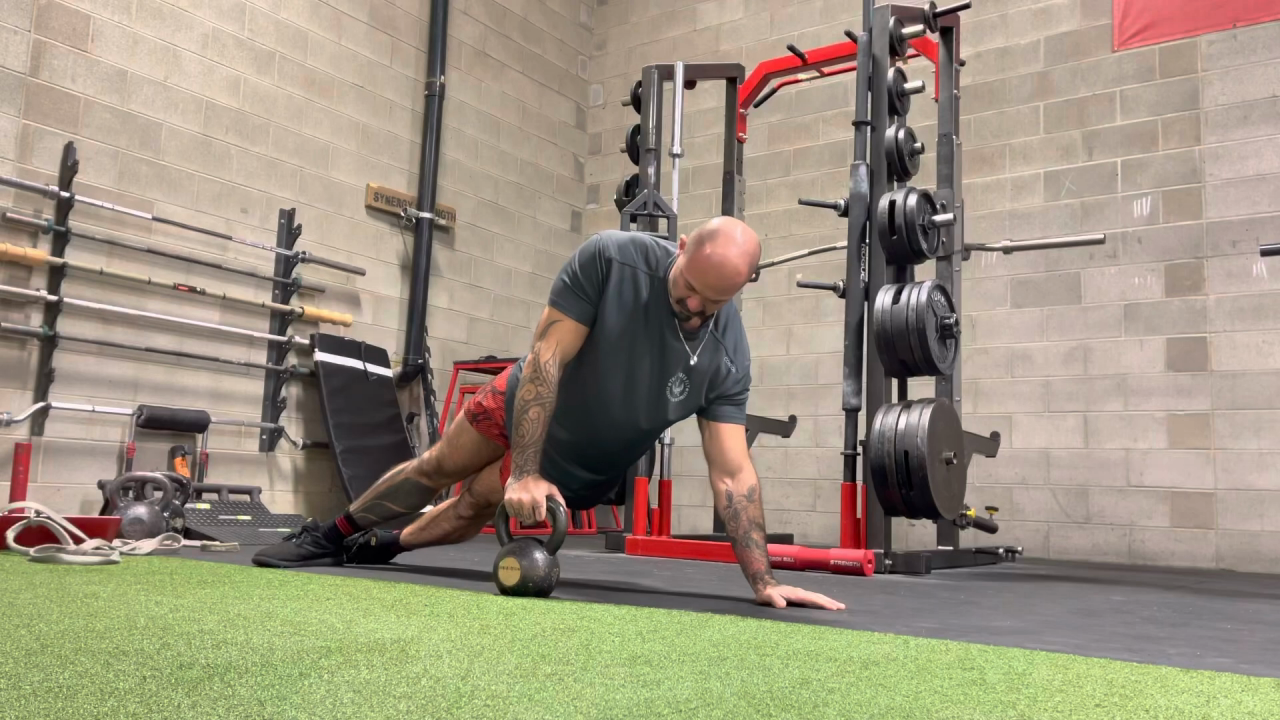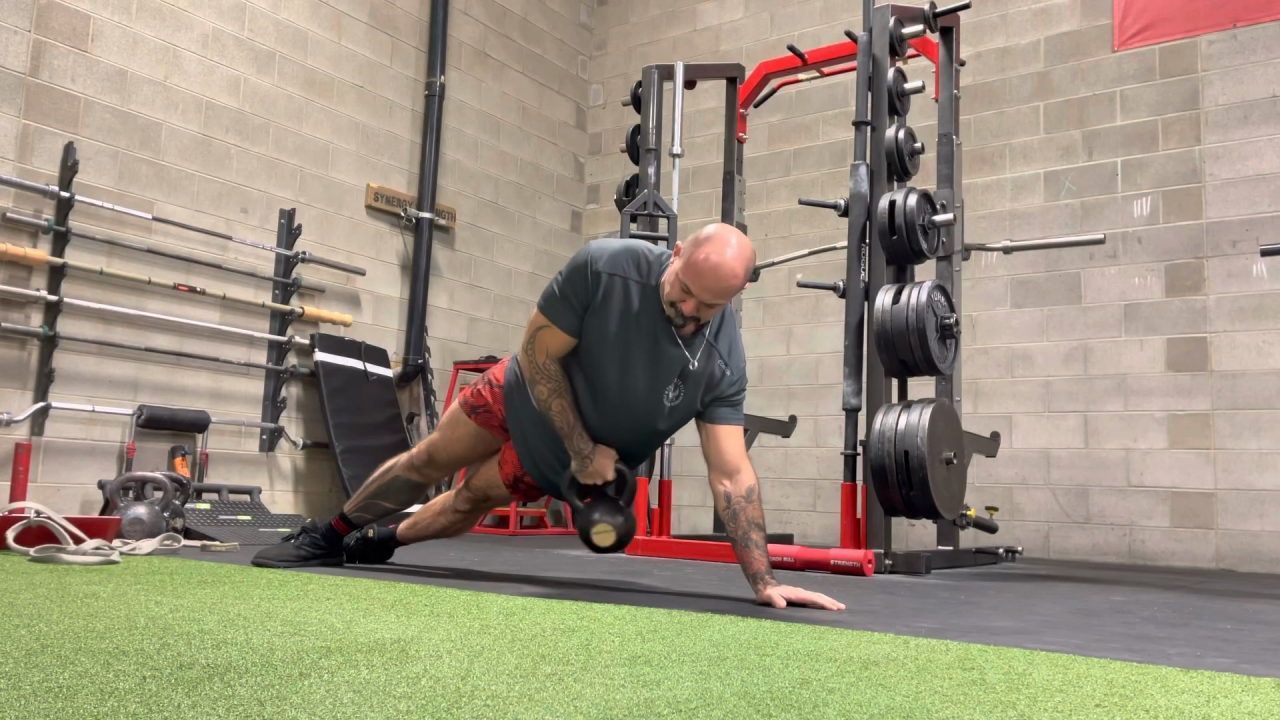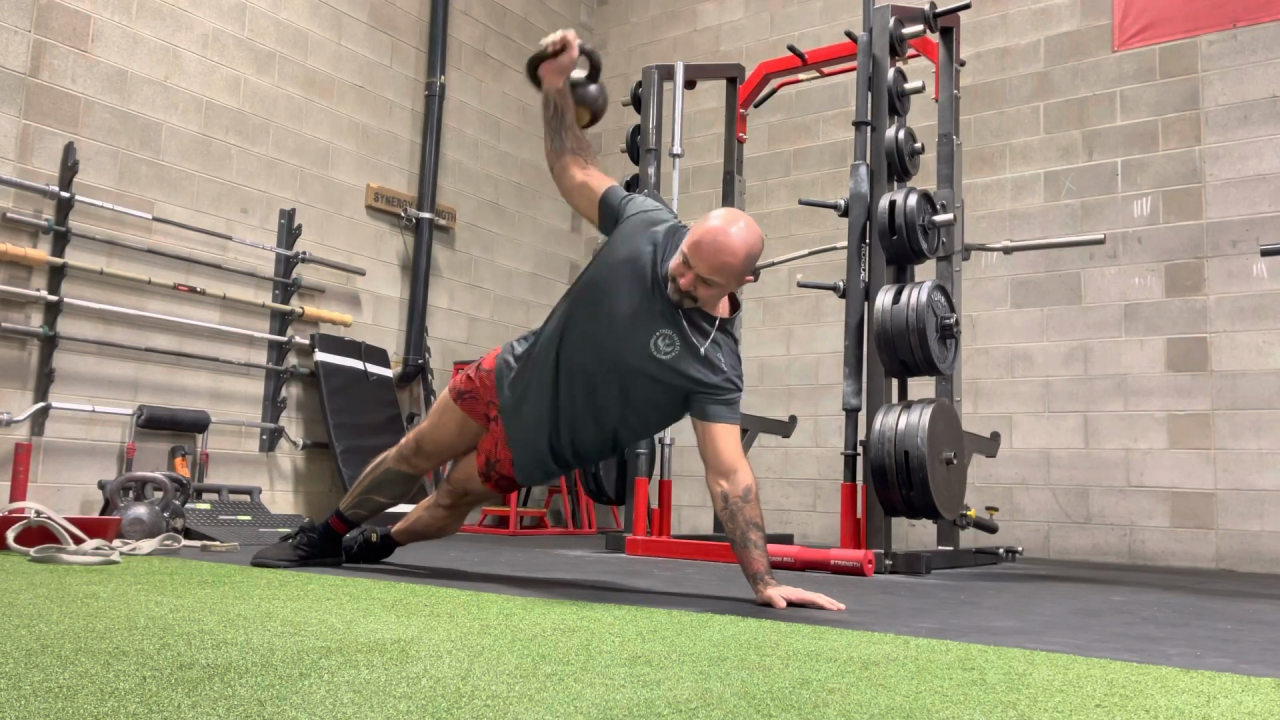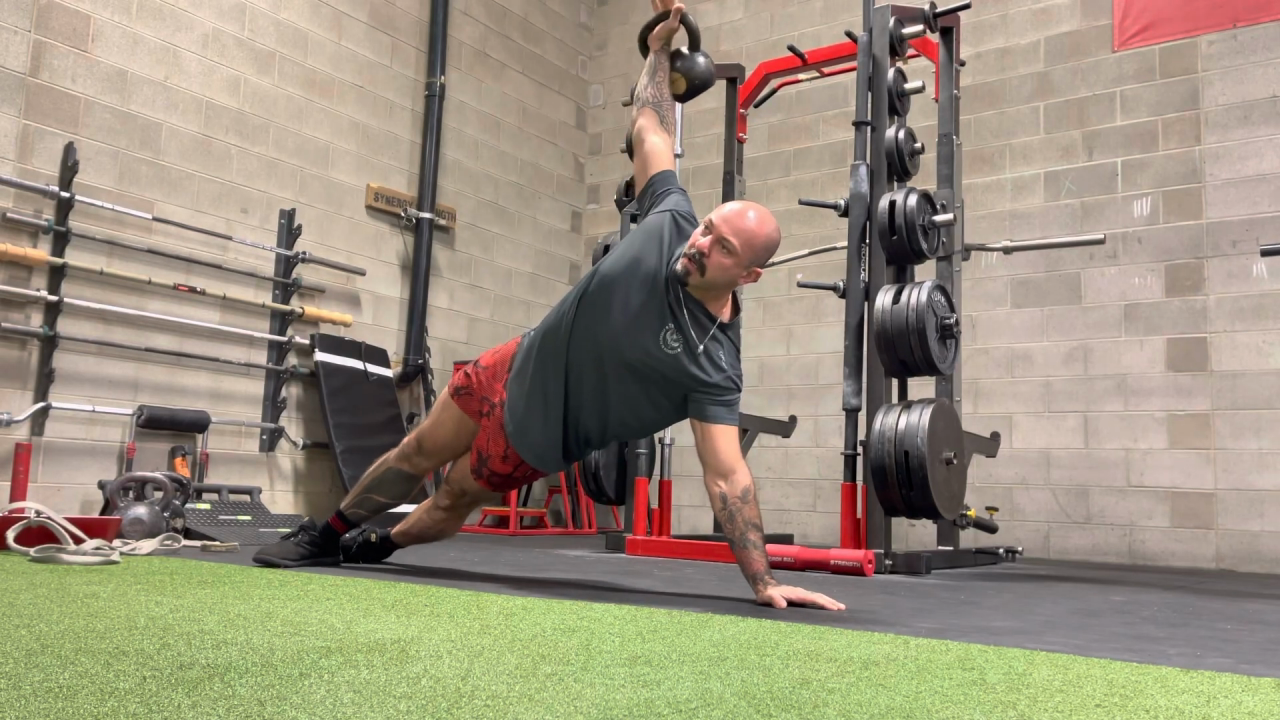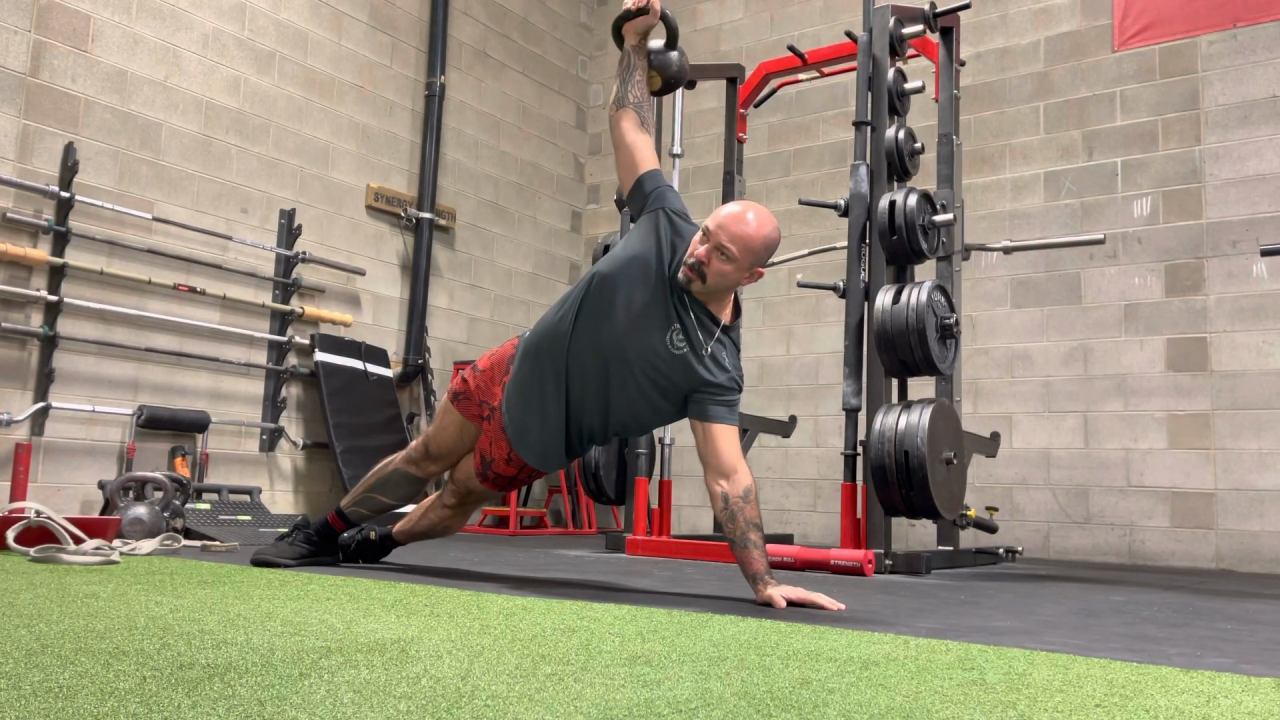
dt=1s
person 1, frame 1
left shoulder: (727, 357)
right shoulder: (610, 259)
left elbow: (731, 473)
right elbow: (547, 357)
left wrist: (763, 580)
right wrist: (523, 472)
left hip: (580, 466)
right hip: (523, 405)
left knee: (474, 508)
right knee: (437, 470)
left ankle: (378, 546)
right ankle: (333, 535)
person 1, frame 2
left shoulder: (722, 361)
right shoulder: (603, 266)
left elbow: (730, 474)
right elbow: (539, 354)
left wrist: (764, 580)
right wrist: (583, 451)
right hip: (523, 396)
left knee: (473, 499)
right knee: (428, 463)
left ankle: (378, 542)
right ankle: (329, 535)
person 1, frame 3
left shoulder: (712, 361)
right shoulder: (649, 223)
left elbow: (728, 475)
right elbow: (572, 170)
left wrist: (764, 581)
right wrist: (559, 87)
left hip: (538, 441)
right hip: (511, 373)
left knee: (452, 502)
right knee: (416, 454)
left ankle: (369, 547)
right ankle: (326, 536)
person 1, frame 4
left shoulder: (713, 361)
right shoulder: (670, 221)
left elbow: (727, 477)
right elbow: (651, 129)
left wrist: (763, 580)
left hip: (539, 430)
right hip: (519, 367)
left knee: (456, 497)
right knee: (419, 453)
left ankle: (372, 546)
right ankle: (330, 535)
person 1, frame 5
left shoulder: (714, 363)
right shoulder: (667, 227)
left elbow: (728, 476)
right elbow: (630, 129)
left wrist: (764, 582)
left hip: (541, 430)
right hip: (517, 368)
left knee: (461, 495)
right knee: (425, 458)
left ankle: (372, 543)
right ankle: (326, 533)
